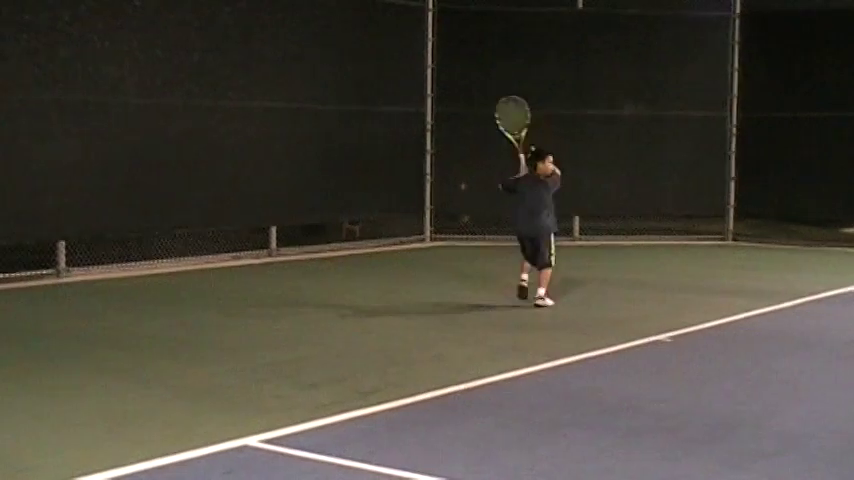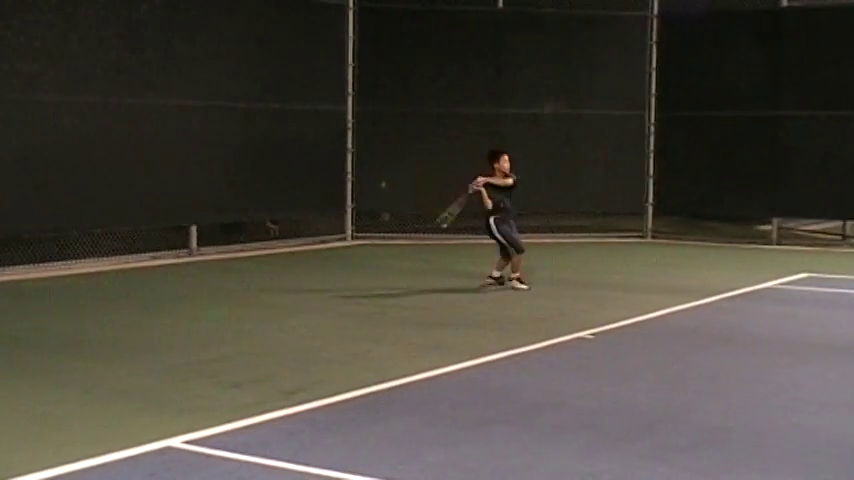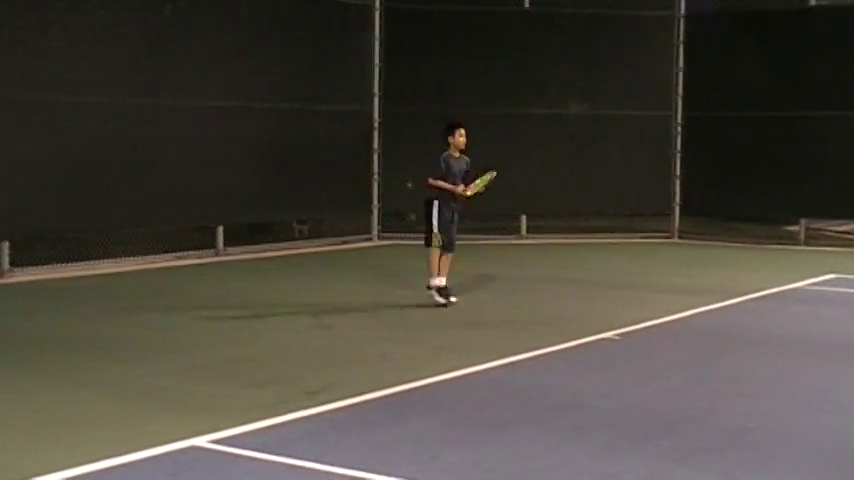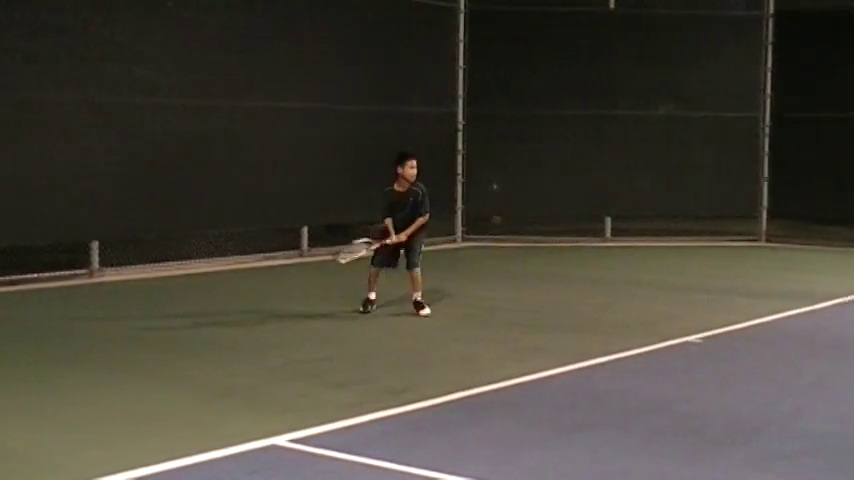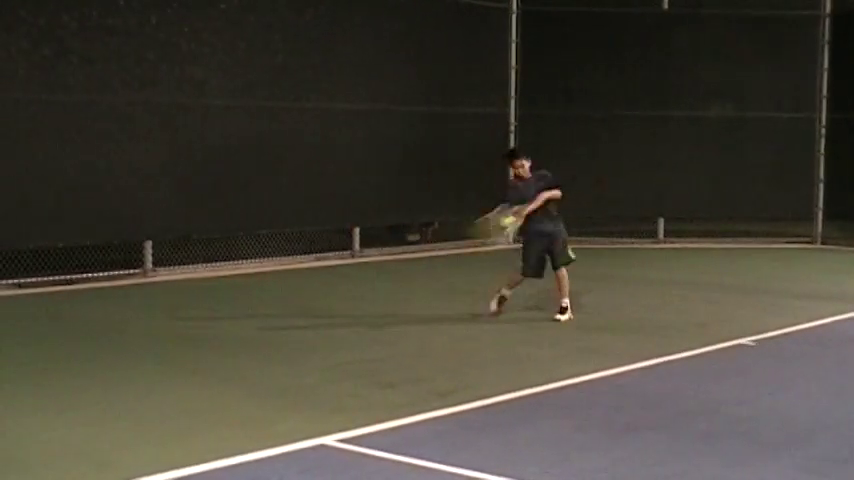
dt=1s
person 1, frame 1
left shoulder: (521, 181)
right shoulder: (549, 183)
left elbow: (503, 186)
right elbow: (558, 174)
left wrist: (521, 173)
left hip: (522, 228)
right hip: (542, 229)
left knee: (529, 257)
right knee: (546, 264)
left ankle: (523, 282)
right ankle: (541, 296)
person 1, frame 2
left shoulder: (508, 179)
right shoulder: (484, 184)
left elbow: (509, 182)
right elbow: (489, 207)
left wrist: (487, 180)
right wrist: (482, 190)
left hip: (508, 221)
right hip: (495, 222)
left knee: (509, 253)
right knee: (518, 249)
left ankle: (495, 275)
right ankle: (515, 278)
person 1, frame 3
left shoulder: (465, 161)
right shoulder: (444, 159)
right elbow: (432, 180)
left wrist: (464, 190)
right wrist: (453, 188)
left hip: (453, 206)
right hip: (438, 204)
left knee: (449, 248)
right knee: (437, 244)
left ankle: (442, 284)
right ankle: (434, 285)
person 1, frame 4
left shoulder: (419, 191)
right shoulder: (388, 193)
left elbow: (424, 216)
right elbow: (387, 217)
left wrist: (406, 233)
right wrist: (392, 234)
left hip: (414, 232)
right hip: (393, 233)
left knee: (414, 264)
right knee: (376, 263)
left ankle: (418, 300)
right ankle: (371, 298)
person 1, frame 5
left shoulder: (542, 176)
right shoulder: (513, 187)
left elbow: (558, 193)
right elbow: (515, 210)
left wrist: (545, 196)
left hip: (554, 228)
right hip: (532, 232)
left knee: (560, 266)
right knee: (527, 271)
left ankle: (565, 305)
right ankle: (504, 294)
